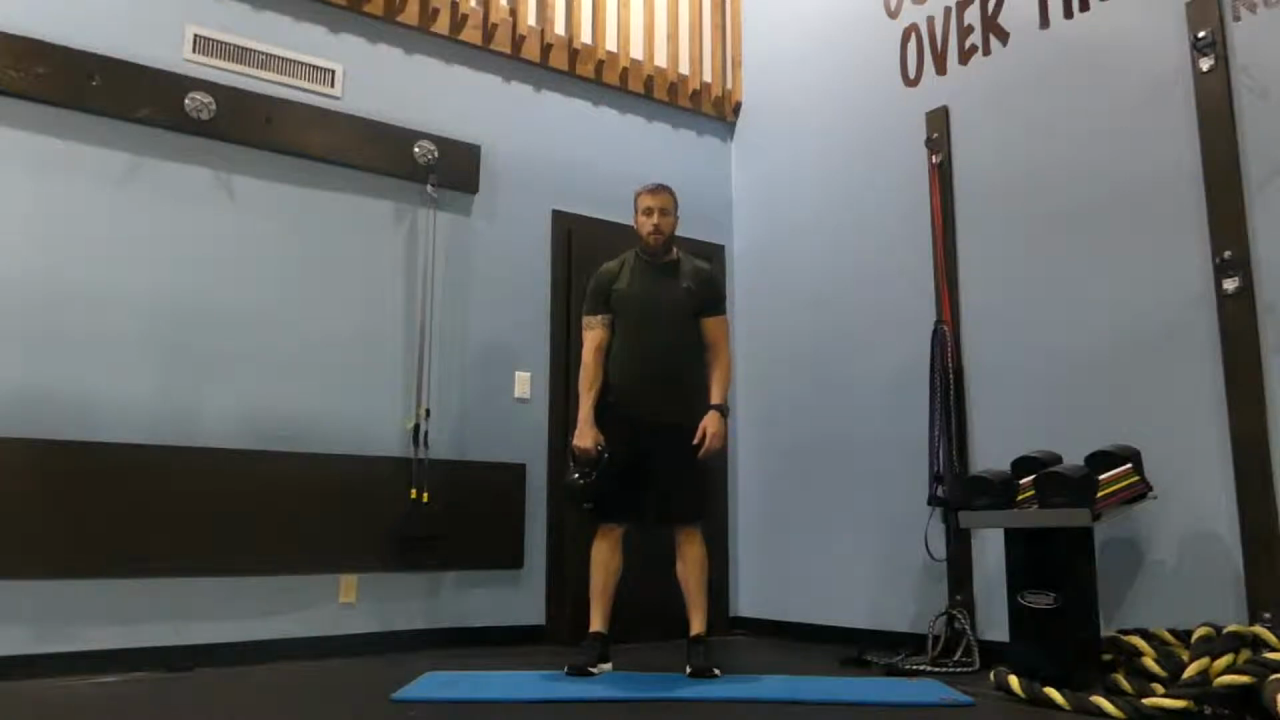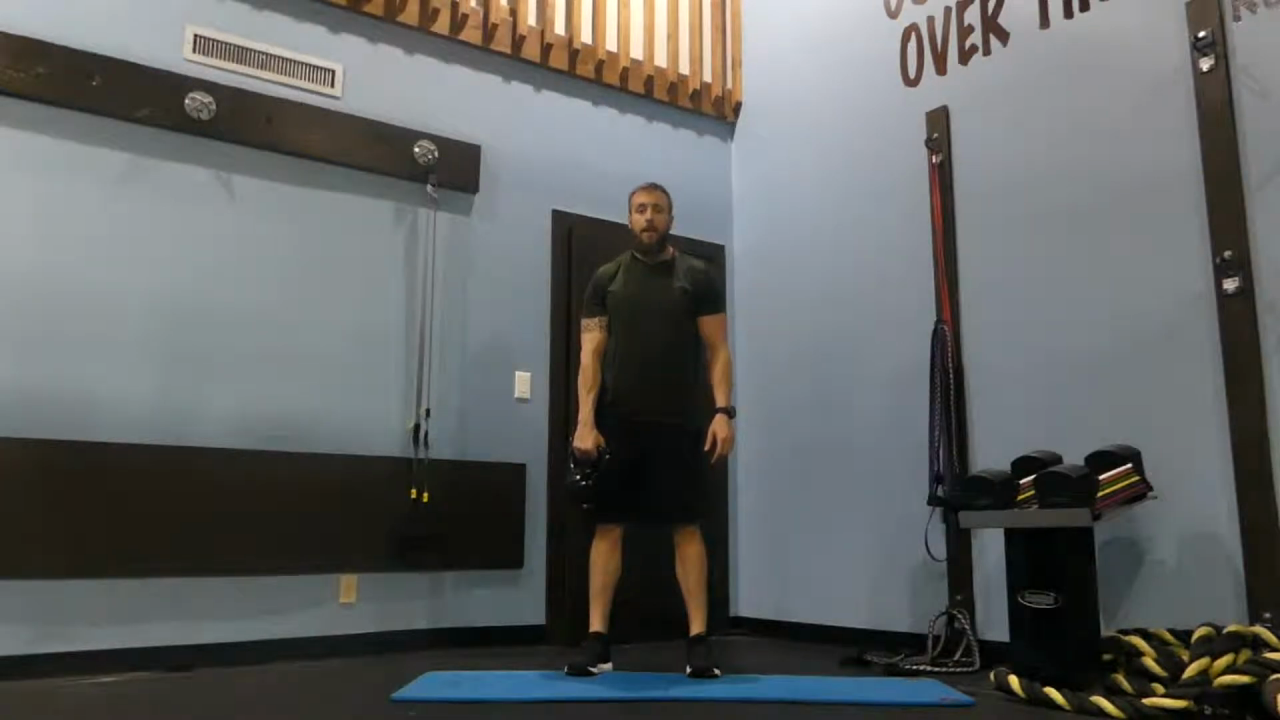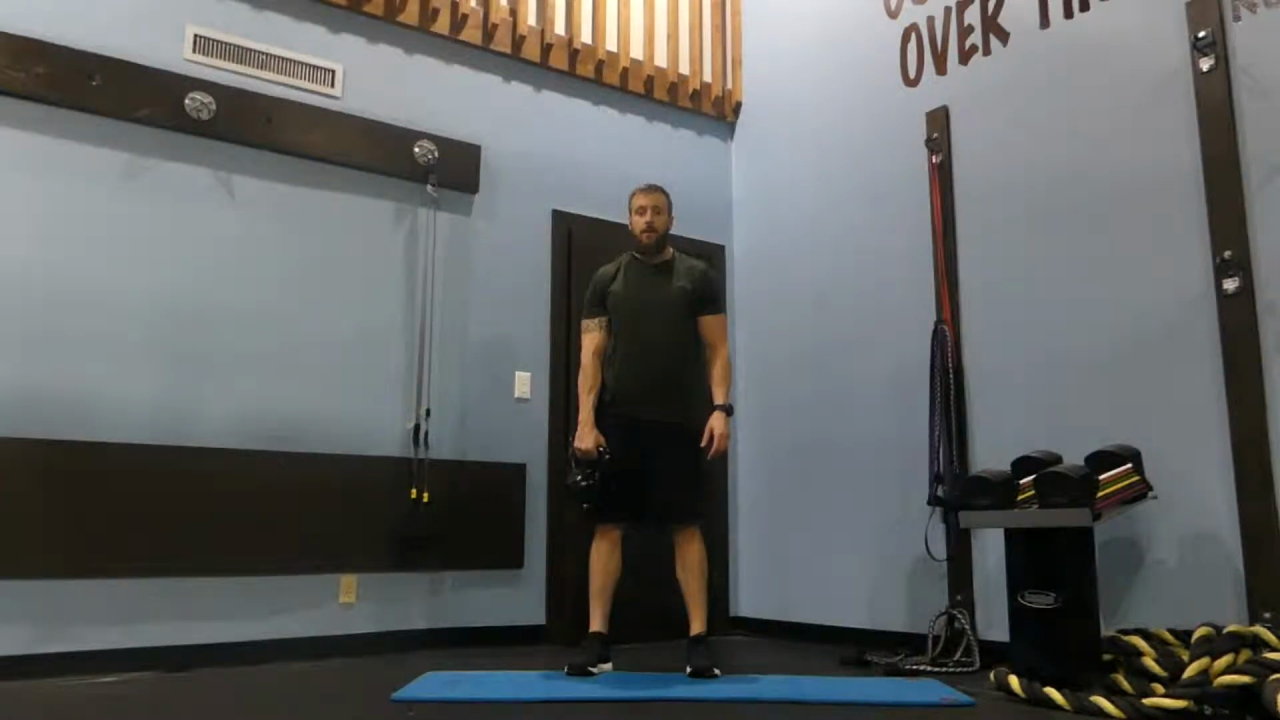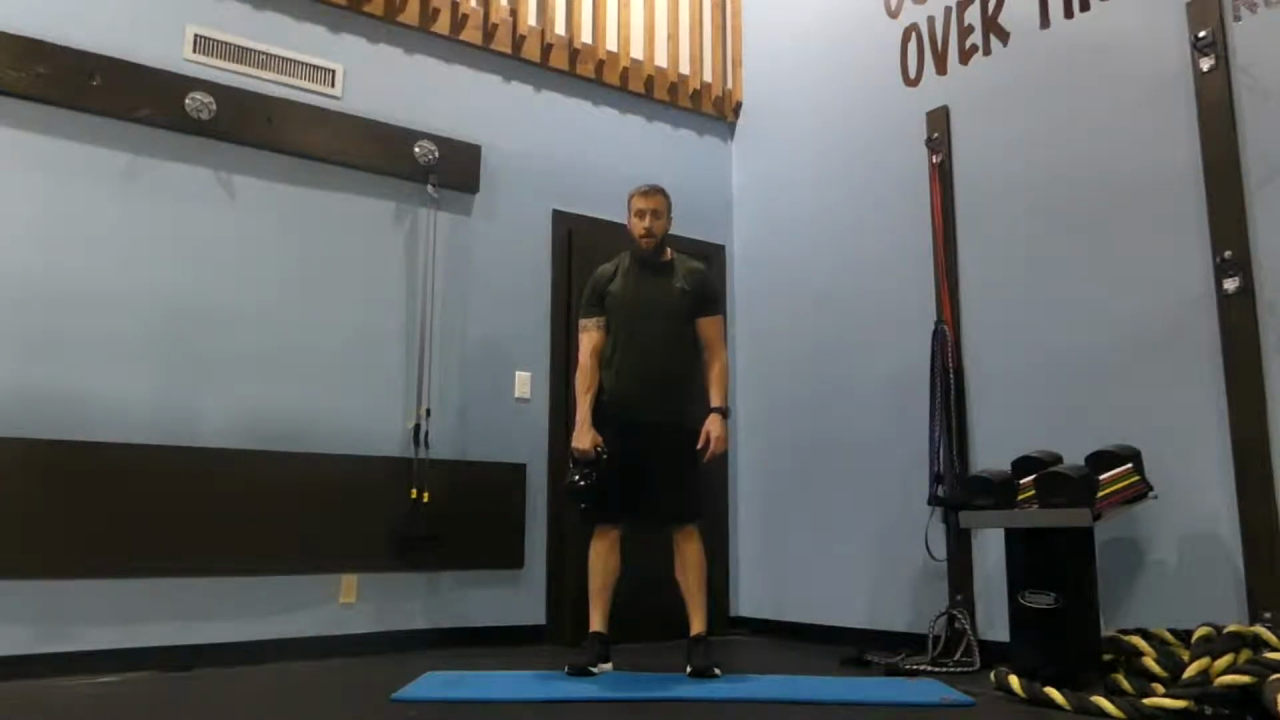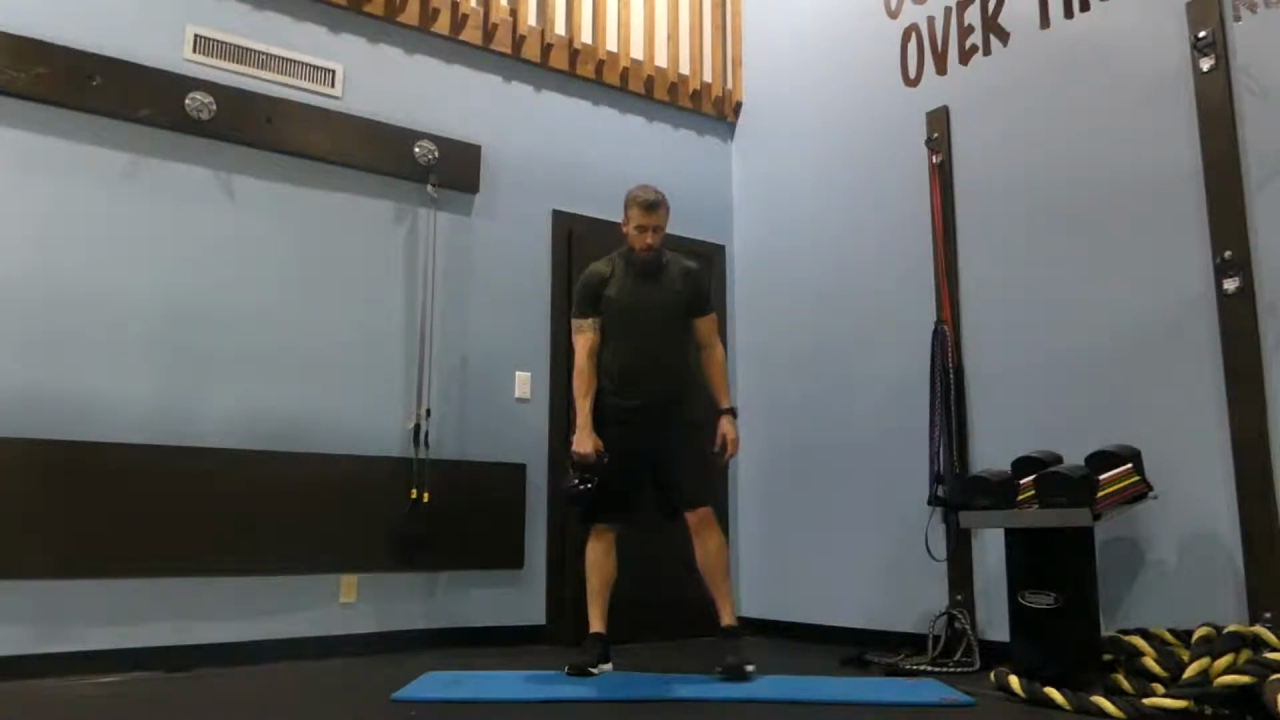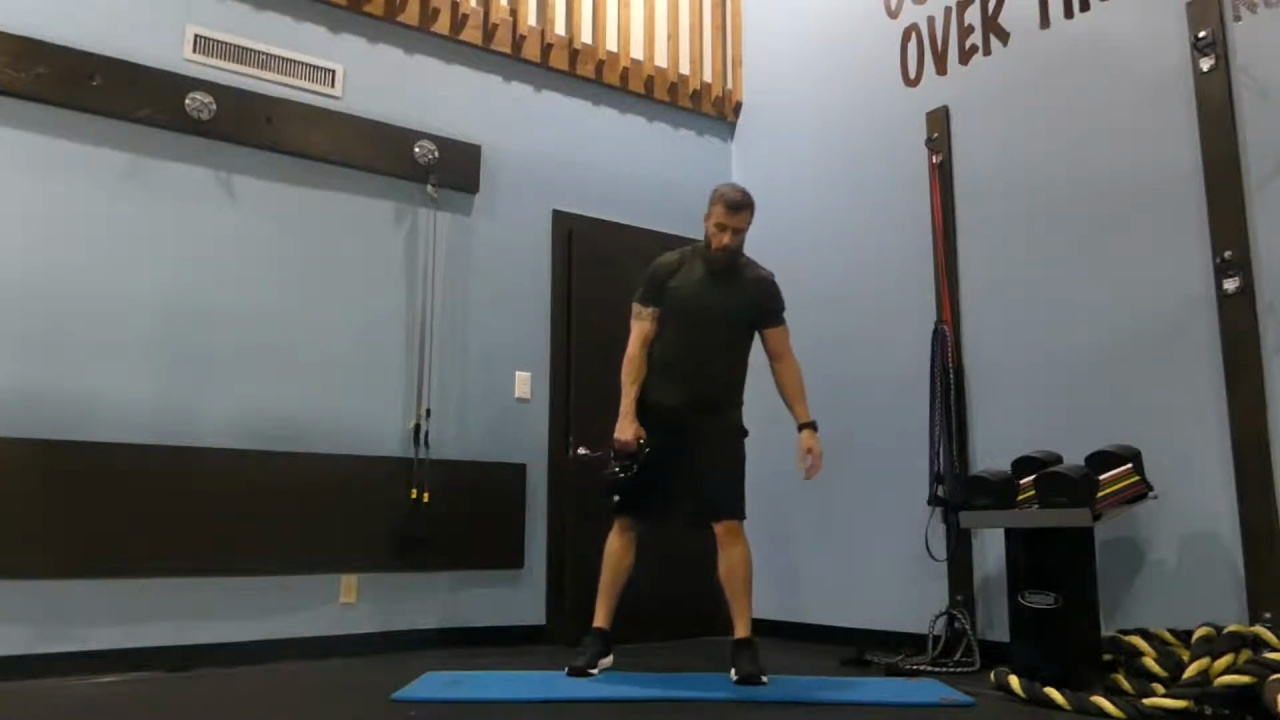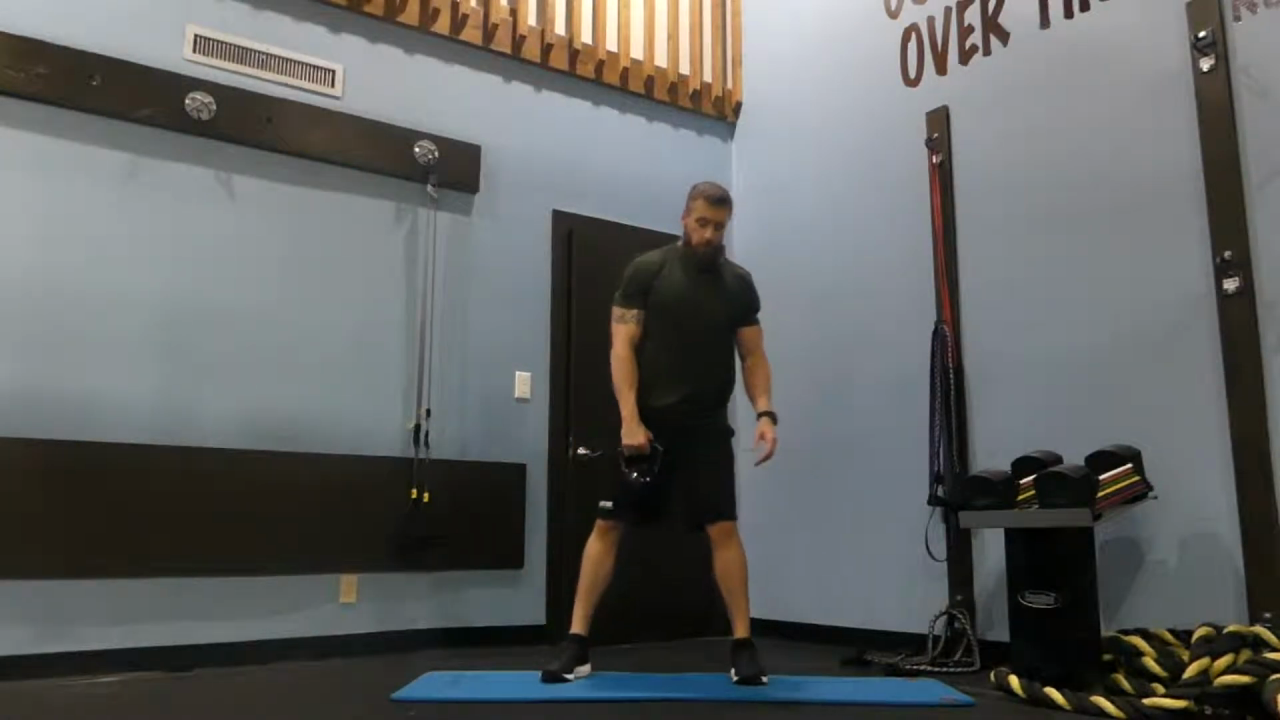
dt=0.5s
person 1, frame 1
left shoulder: (702, 278)
right shoulder: (610, 276)
left elbow: (718, 350)
right elbow: (593, 351)
left wrist: (716, 409)
right wrist: (585, 419)
left hip: (682, 424)
right hip: (619, 422)
left knee: (688, 528)
right knee: (610, 526)
left ankle: (698, 640)
right ankle: (597, 639)
person 1, frame 2
left shoulder: (697, 276)
right shoulder: (606, 278)
left elbow: (717, 349)
right elbow: (591, 353)
left wrist: (722, 411)
right wrist: (585, 421)
left hip: (680, 424)
right hip: (618, 423)
left knee: (686, 527)
right knee: (608, 526)
left ankle: (698, 639)
right ankle: (597, 640)
person 1, frame 3
left shoulder: (698, 277)
right shoulder: (607, 279)
left elbow: (717, 349)
right elbow: (592, 354)
left wrist: (720, 407)
right wrist: (586, 422)
left hip: (681, 424)
right hip: (618, 423)
left knee: (687, 527)
right knee: (608, 527)
left ankle: (699, 640)
right ankle: (597, 640)
person 1, frame 4
left shoulder: (695, 277)
right shoulder: (606, 278)
left elbow: (714, 351)
right elbow: (589, 354)
left wrist: (716, 411)
right wrist: (583, 422)
left hip: (678, 424)
right hip: (616, 423)
left knee: (685, 528)
right knee: (606, 527)
left ankle: (699, 640)
right ankle: (598, 640)
person 1, frame 5
left shoulder: (688, 276)
right shoulder: (597, 279)
left elbow: (710, 347)
right elbow: (584, 357)
left wrist: (726, 411)
right wrist: (584, 427)
left hip: (679, 418)
right hip: (616, 421)
left knee: (701, 516)
right knee: (602, 527)
left ankle: (729, 634)
right ankle: (597, 642)
person 1, frame 6
left shoulder: (759, 285)
right shoulder: (667, 269)
left elbow: (782, 358)
right elbow: (639, 344)
left wrist: (806, 424)
right wrist: (627, 414)
left hip: (717, 423)
right hip: (655, 417)
left knee: (729, 528)
right knee: (626, 521)
left ankle: (743, 646)
right ankle: (599, 637)
person 1, frame 7
left shoulder: (738, 282)
right shoulder: (647, 271)
left elbow: (753, 355)
right elbow: (623, 347)
left wrist: (765, 413)
right wrist: (631, 419)
left hip: (707, 425)
right hip: (646, 421)
left knee: (723, 529)
right knee: (608, 525)
left ankle: (743, 645)
right ankle: (576, 643)
